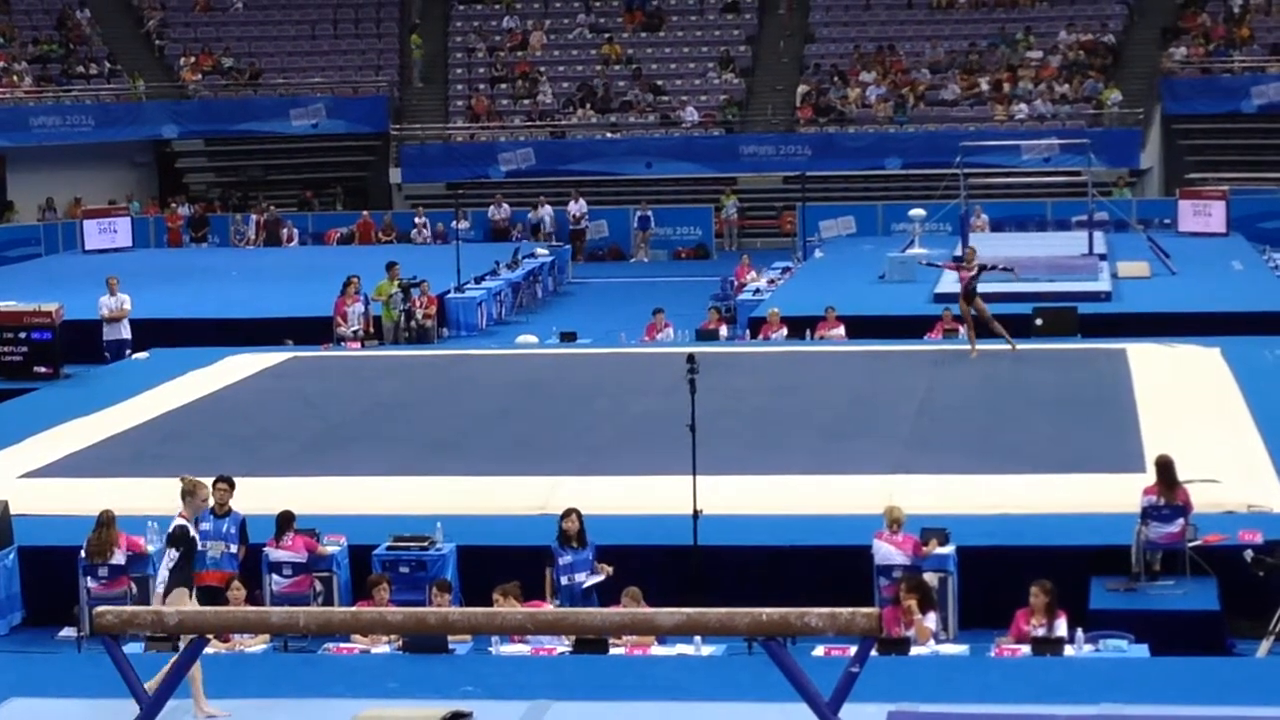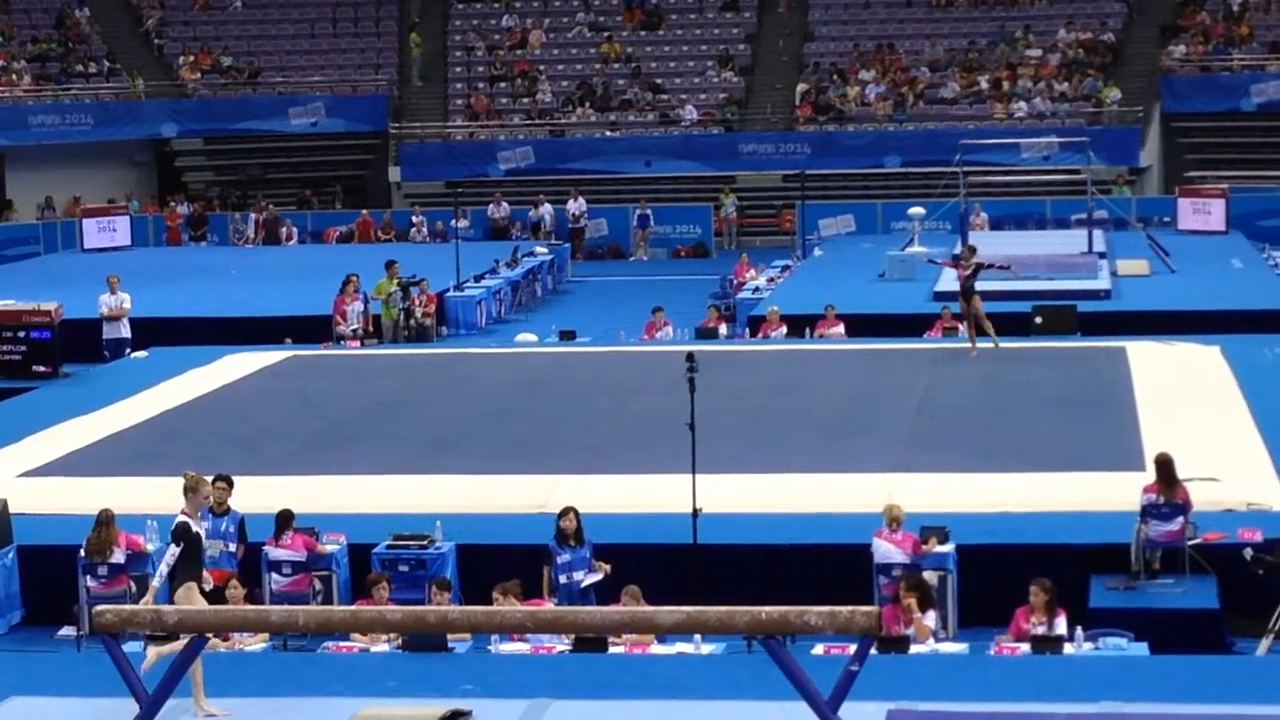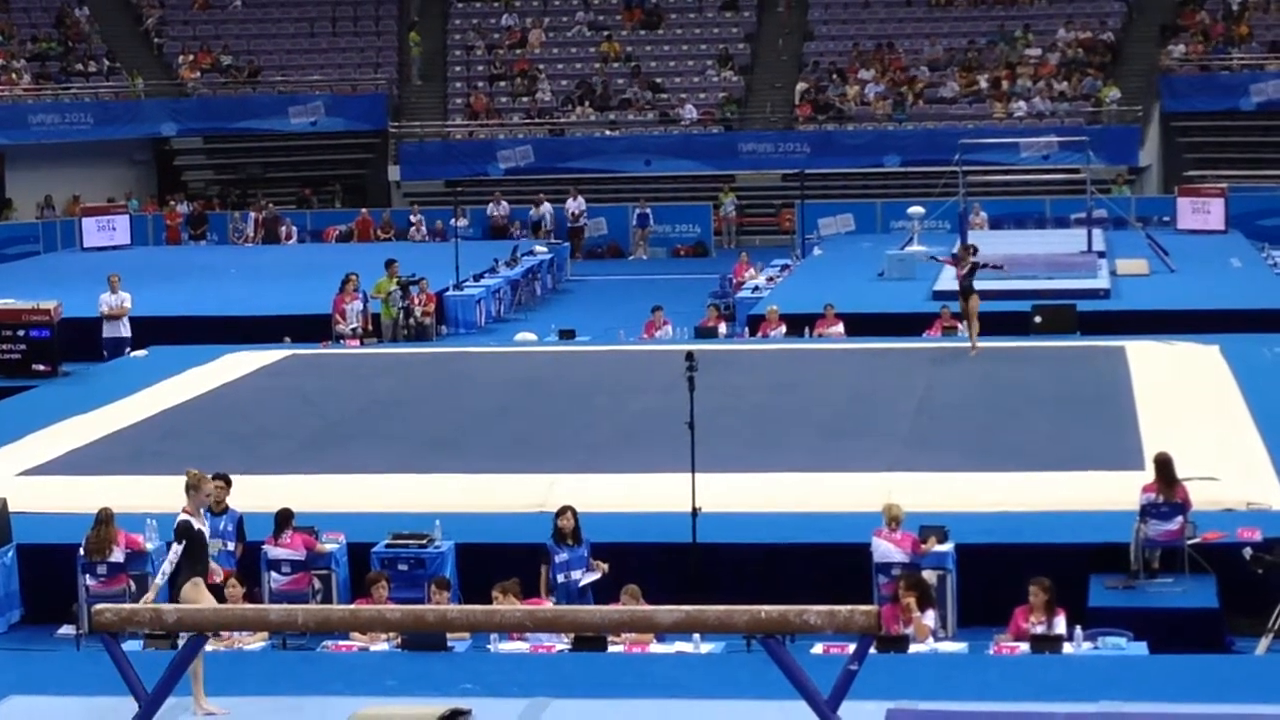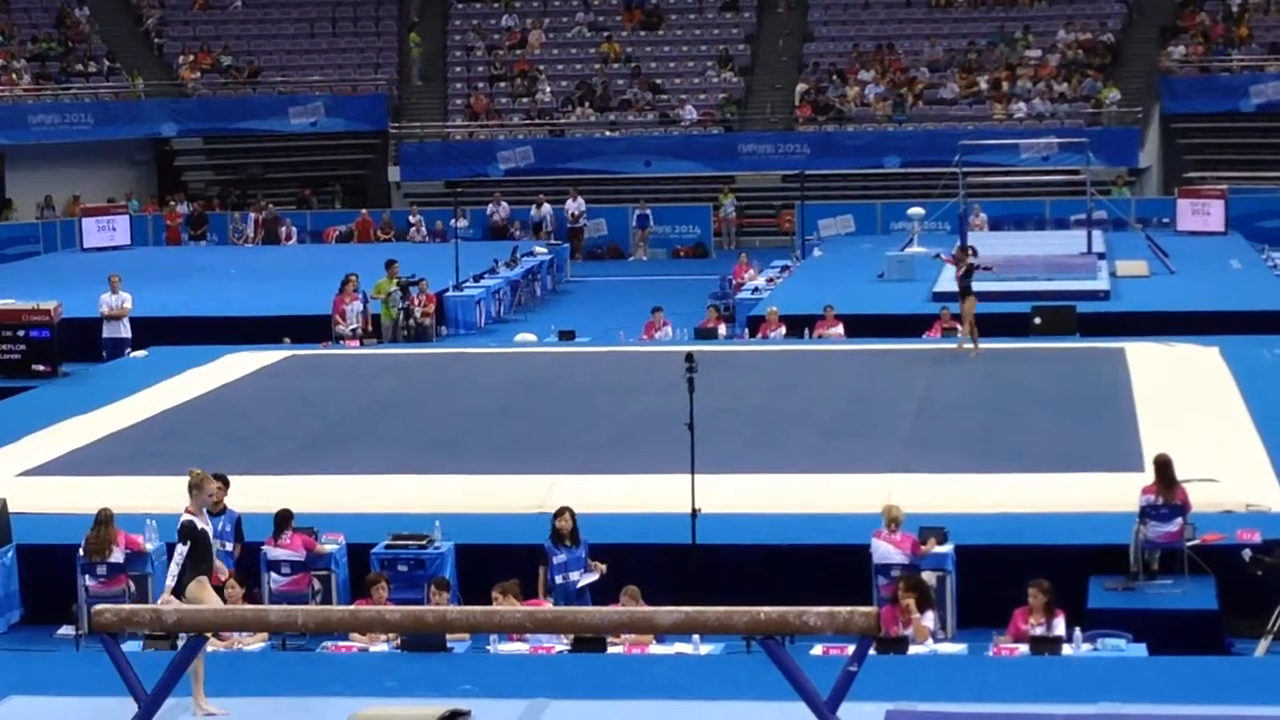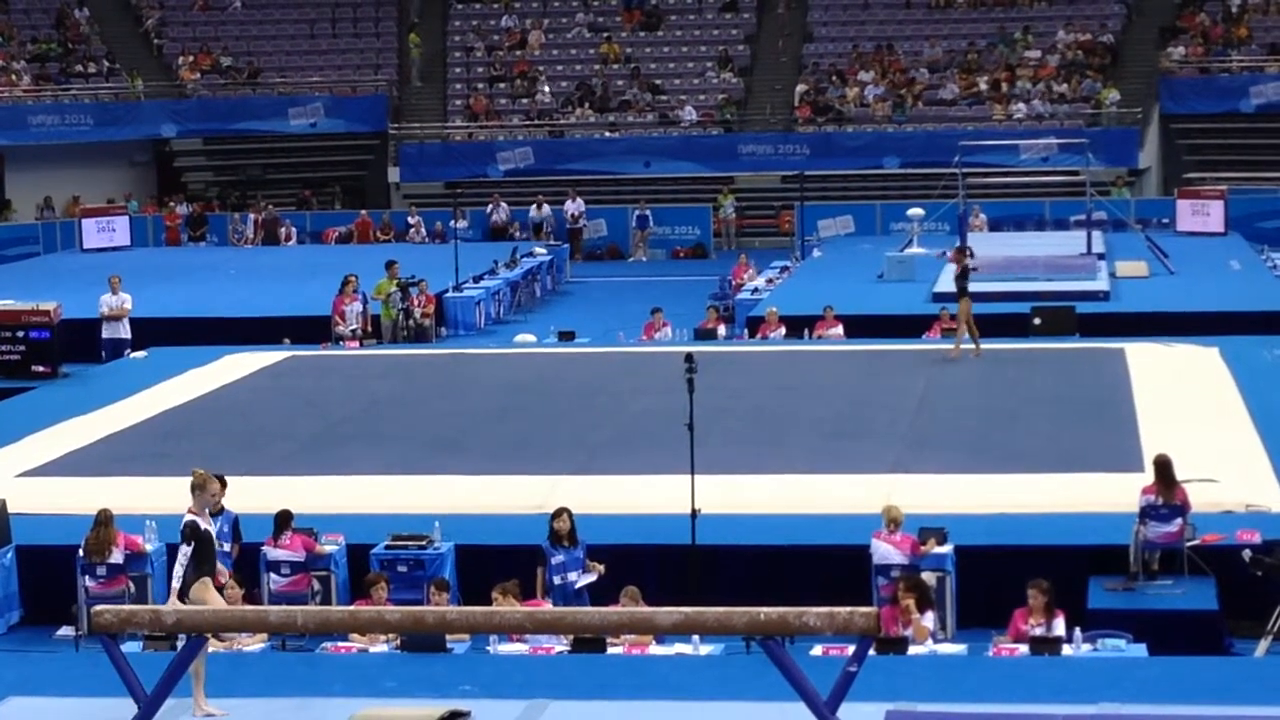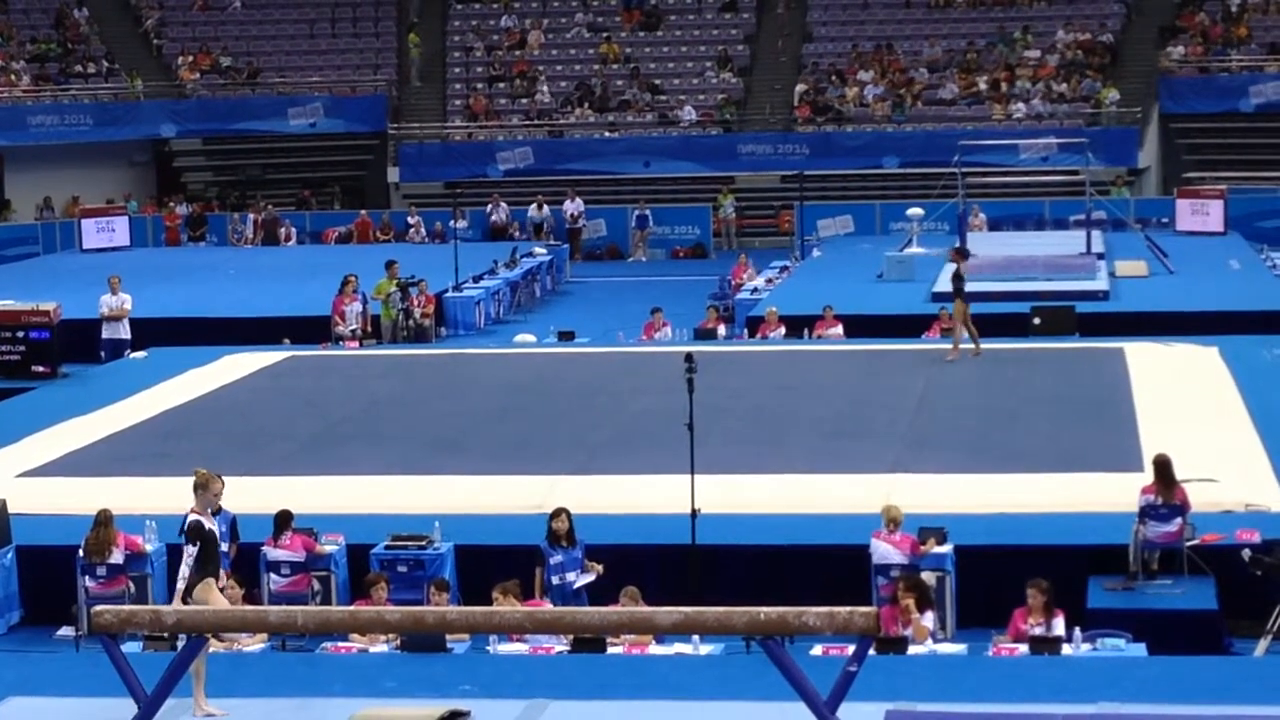
dt=0.1s
person 1, frame 1
left shoulder: (186, 523)
right shoulder: (180, 530)
right elbow: (166, 566)
right wrist: (157, 600)
left hip: (184, 590)
right hip: (176, 593)
right ankle: (150, 689)
person 1, frame 2
left shoulder: (195, 518)
right shoulder: (183, 526)
right elbow: (168, 560)
left wrist: (202, 573)
right wrist: (151, 593)
left hip: (191, 586)
right hip: (185, 588)
left ankle: (201, 705)
right ankle: (160, 651)
person 1, frame 3
left shoulder: (200, 515)
right shoulder: (185, 523)
right elbow: (171, 558)
left wrist: (211, 565)
right wrist: (153, 590)
left hip: (198, 581)
right hip: (190, 584)
left ankle: (200, 702)
person 1, frame 4
left shoulder: (203, 514)
right shoulder: (188, 523)
right elbow: (177, 559)
left wrist: (215, 563)
right wrist: (166, 593)
left hip: (202, 580)
right hip: (194, 583)
left ankle: (199, 703)
right ankle: (174, 605)
person 1, frame 5
left shoulder: (205, 515)
right shoulder: (191, 524)
right elbow: (181, 561)
left wrist: (217, 565)
right wrist: (173, 596)
left hip: (206, 582)
right hip: (198, 585)
left ankle: (199, 703)
person 1, frame 6
left shoulder: (208, 515)
right shoulder: (195, 524)
right elbow: (186, 562)
left wrist: (217, 569)
right wrist: (177, 598)
left hip: (209, 582)
right hip: (201, 585)
